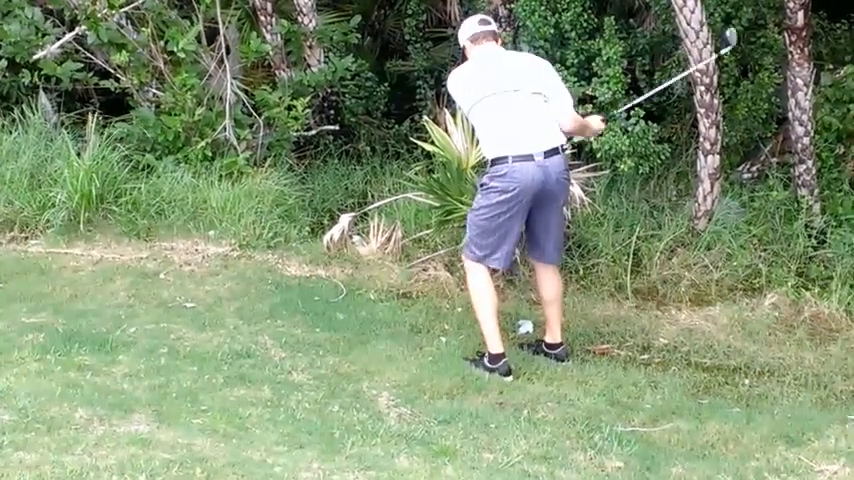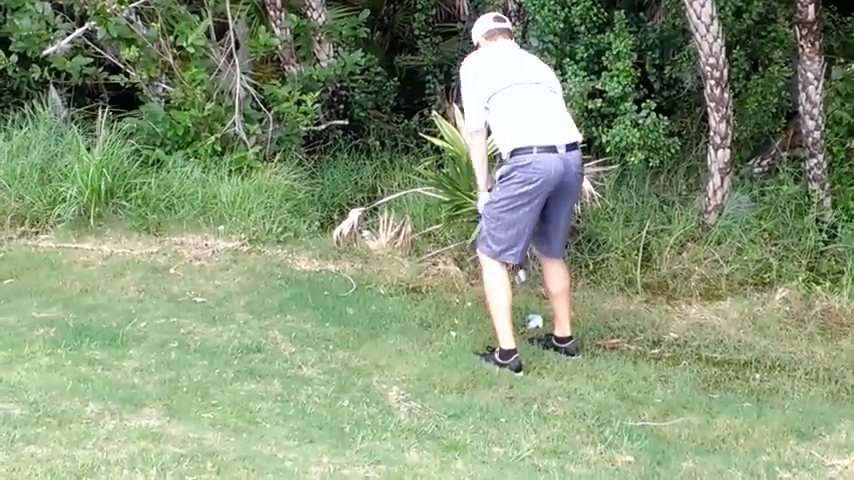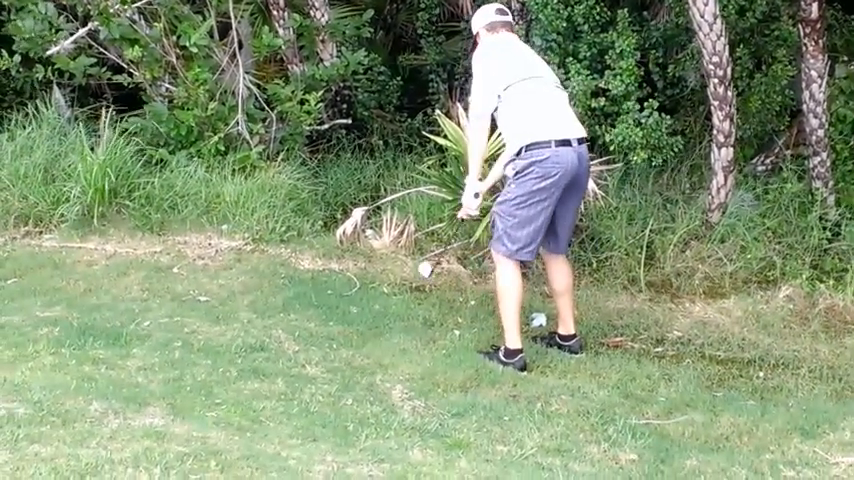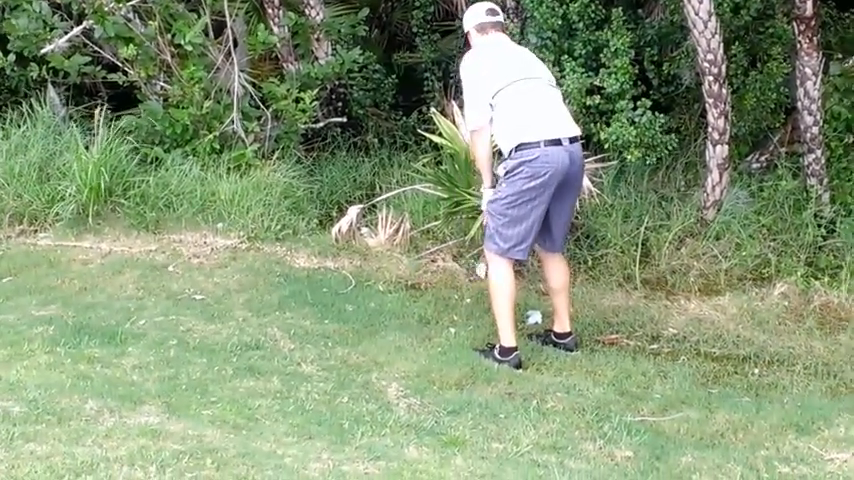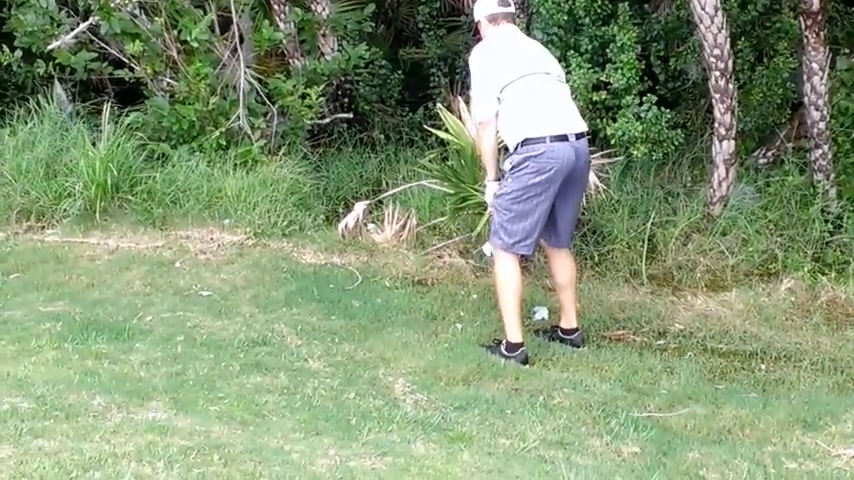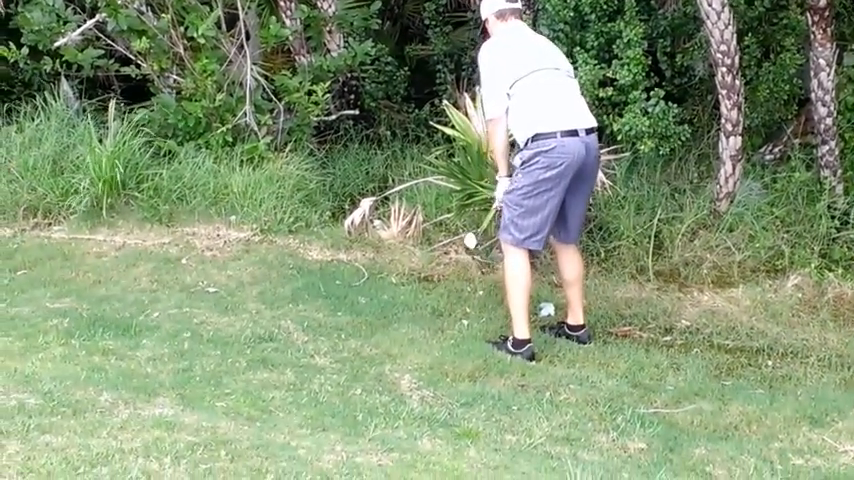
dt=0.3s
person 1, frame 1
left shoulder: (458, 78)
right shoulder: (533, 62)
right elbow: (568, 122)
right wrist: (588, 124)
left hip: (509, 170)
right hip: (553, 163)
left knee: (476, 261)
right knee: (545, 258)
left ankle: (495, 356)
right ankle: (554, 342)
person 1, frame 2
left shoulder: (476, 61)
right shoulder: (541, 66)
left elbow: (475, 132)
left wrist: (484, 189)
right wrist: (498, 190)
left hip: (530, 161)
right hip: (570, 157)
left knee: (491, 256)
right knee: (551, 252)
left ankle: (506, 352)
right ankle: (563, 336)
person 1, frame 3
left shoulder: (488, 51)
right shoulder: (532, 58)
left elbow: (480, 120)
left wrist: (473, 182)
right wrist: (487, 185)
left hip: (544, 157)
right hip: (577, 152)
left knee: (505, 253)
right knee: (554, 249)
left ankle: (512, 351)
right ankle: (567, 334)
person 1, frame 4
left shoulder: (475, 59)
right shoulder: (527, 55)
left elbow: (479, 130)
left wrist: (488, 187)
right wrist: (500, 184)
left hip: (533, 155)
right hip: (571, 150)
left knee: (498, 253)
right knee: (551, 247)
left ankle: (507, 349)
right ankle: (563, 332)
person 1, frame 5
left shoulder: (484, 50)
right shoulder: (538, 48)
left elbow: (485, 122)
left wrist: (492, 179)
left hip: (538, 150)
right hip: (577, 144)
left knee: (504, 248)
right knee: (558, 243)
left ankle: (513, 344)
right ankle: (569, 328)
person 1, frame 6
left shoulder: (493, 47)
right shoulder: (545, 44)
left elbow: (496, 120)
left wrist: (503, 176)
left hip: (549, 145)
right hip: (587, 139)
left knee: (514, 242)
right knee: (566, 239)
left ankle: (520, 341)
right ankle: (576, 324)
